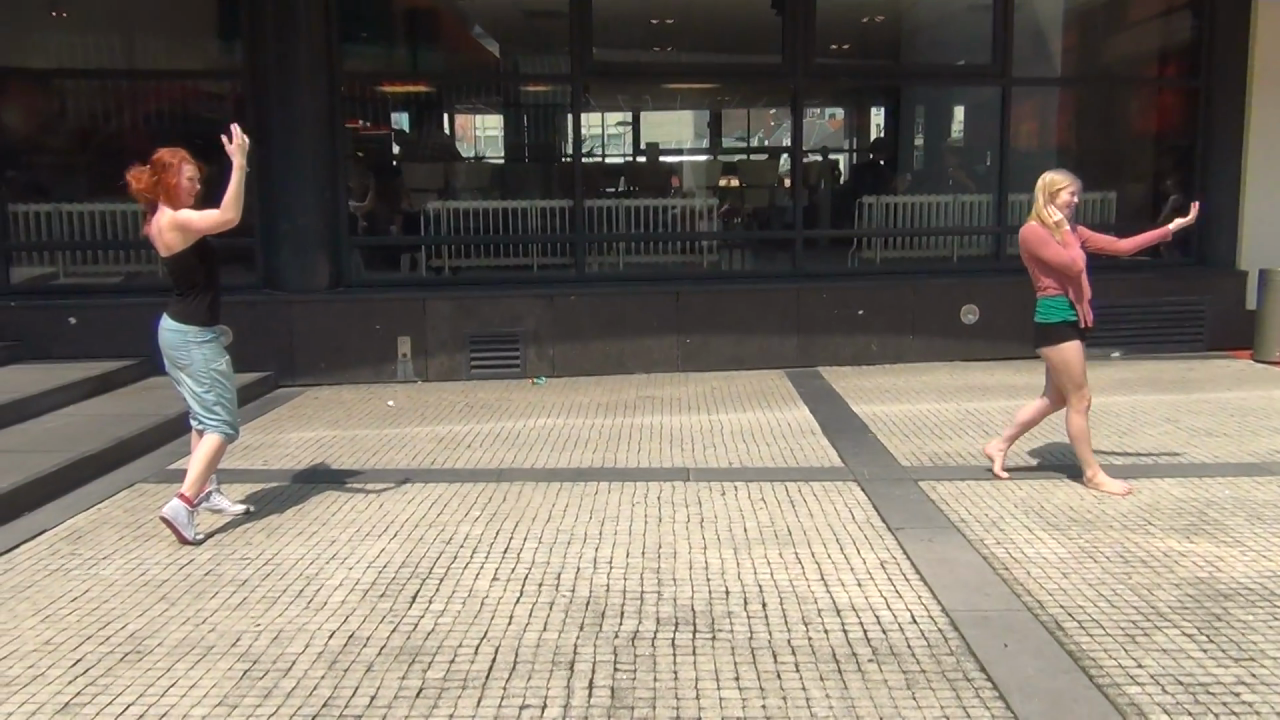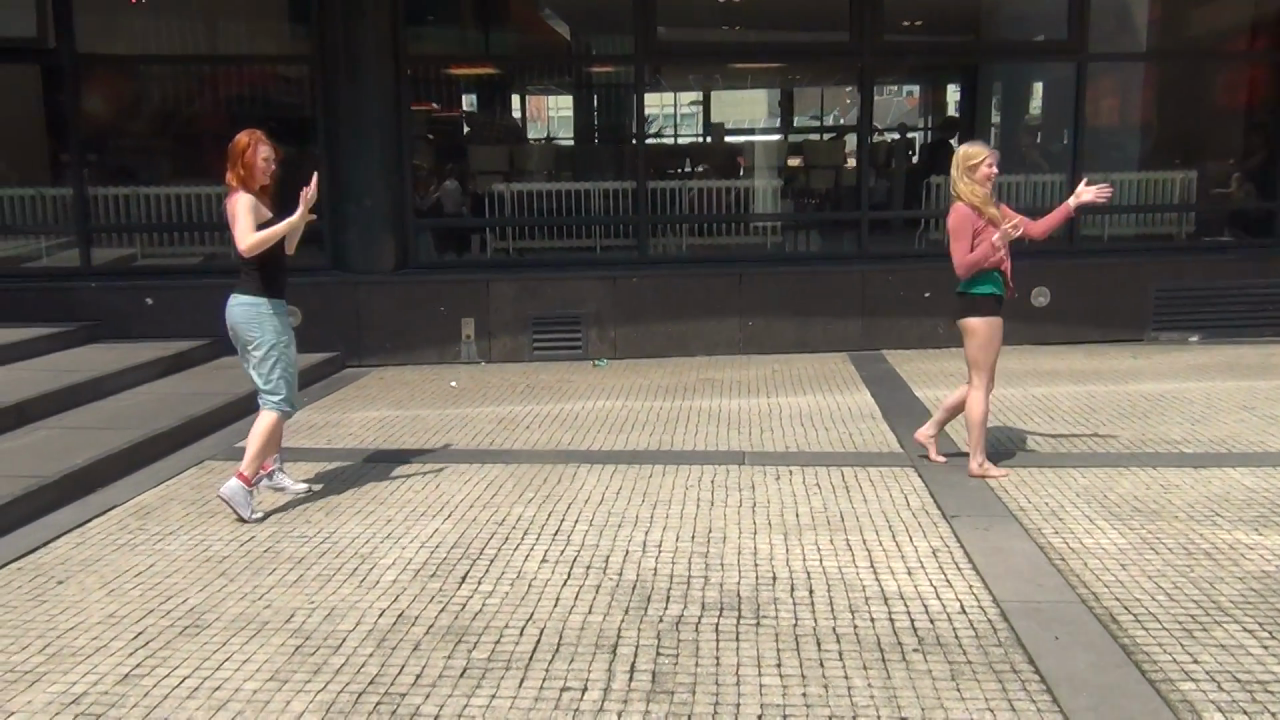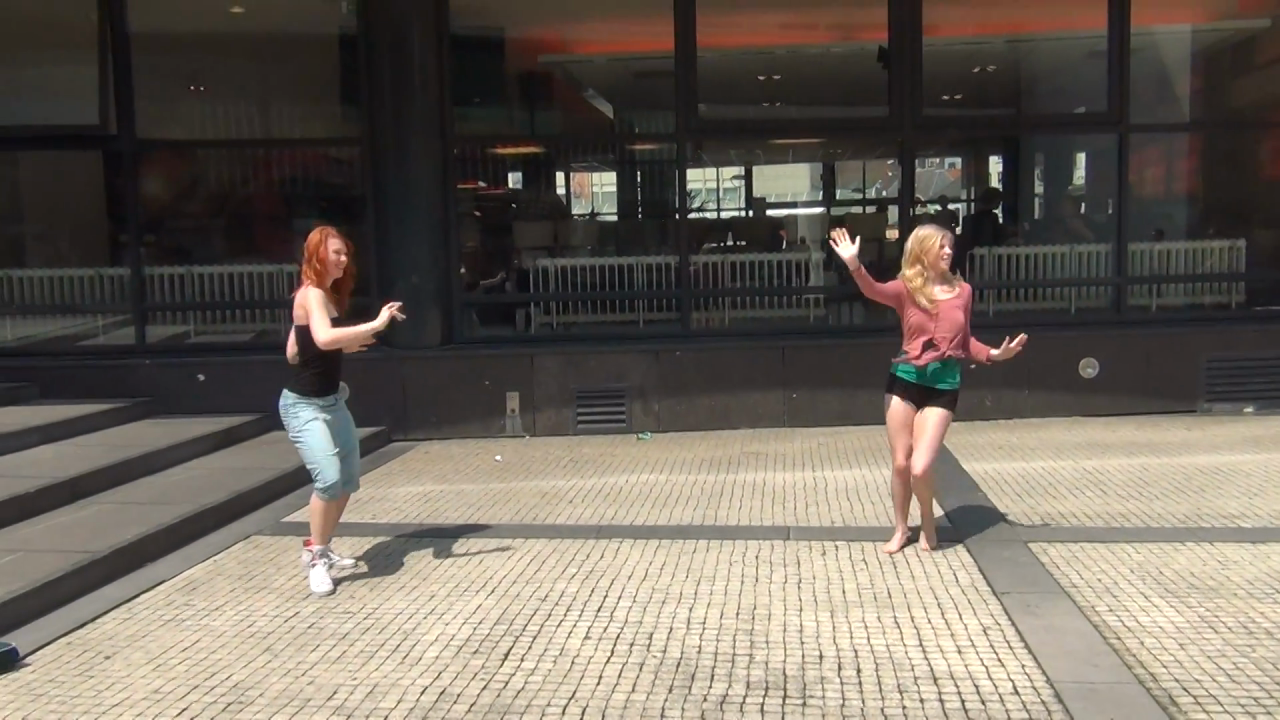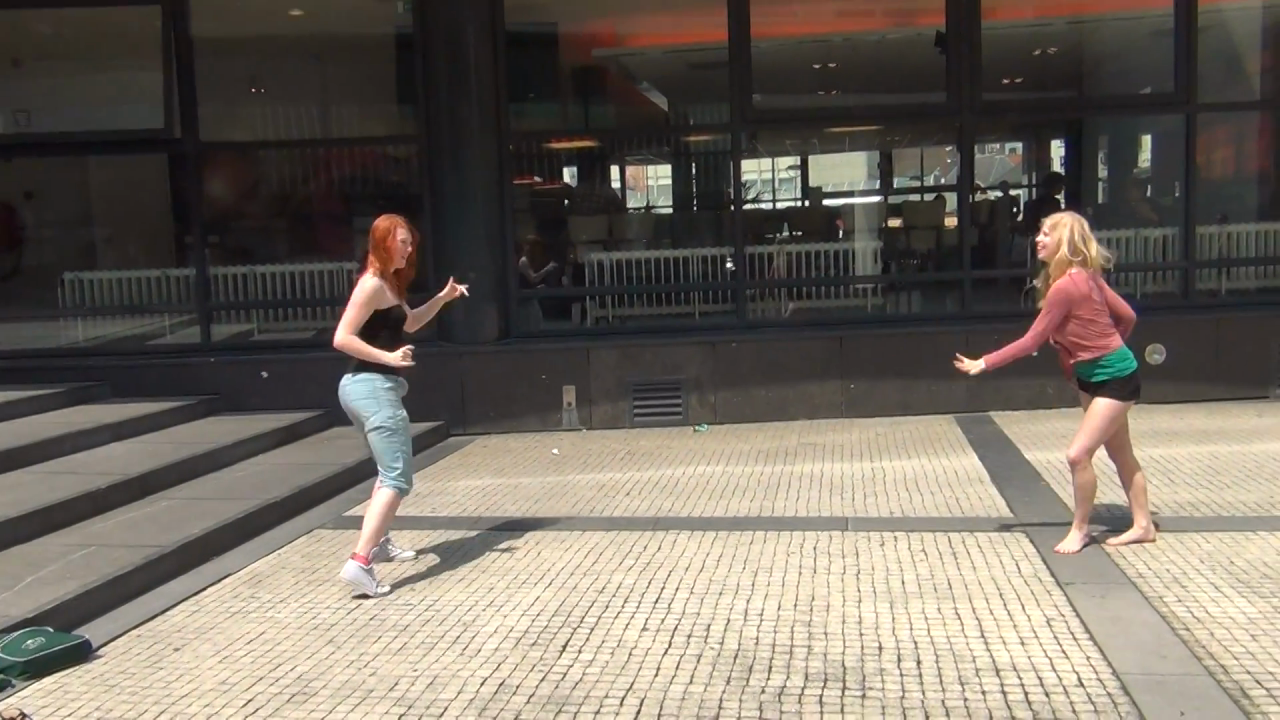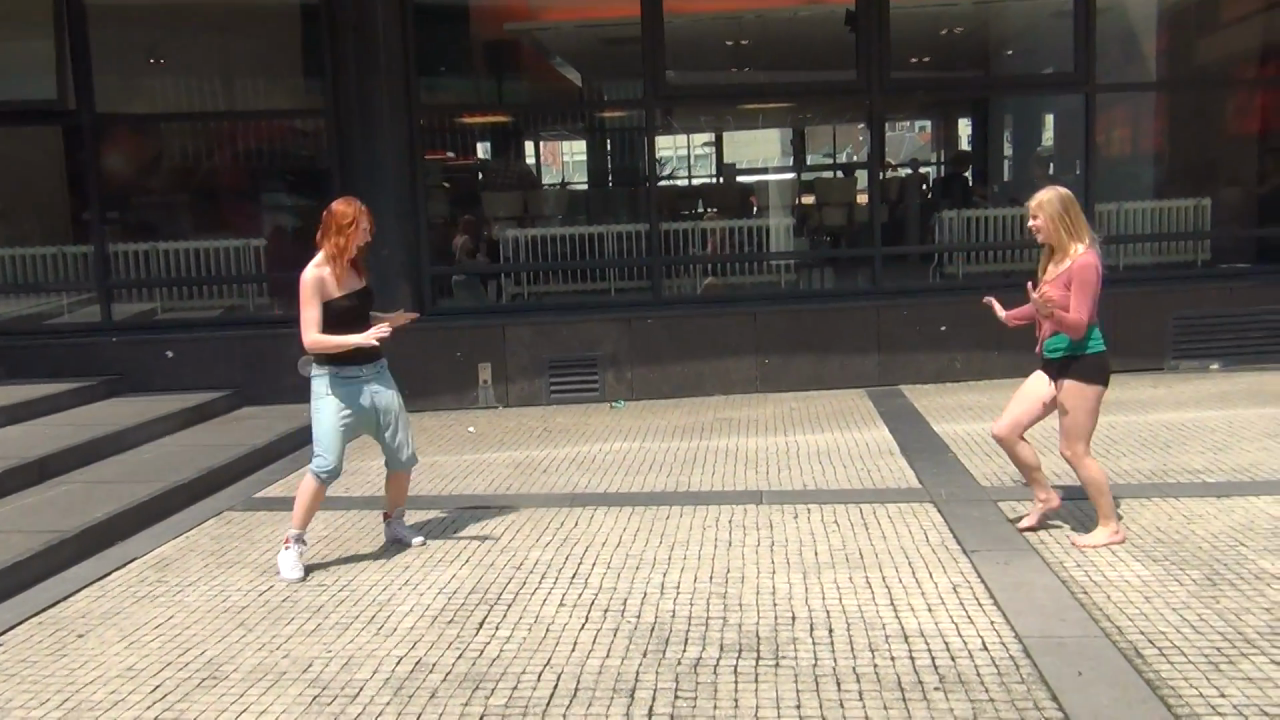
dt=1s
person 1, frame 1
left shoulder: (162, 219)
right shoulder: (176, 220)
right elbow: (229, 217)
right wrist: (239, 163)
left hip: (178, 328)
right hip: (194, 335)
left knee: (203, 416)
right knee: (221, 423)
left ankle: (204, 490)
right ankle: (182, 504)
person 1, frame 2
left shoulder: (256, 199)
right shoulder: (242, 200)
left elbow: (286, 249)
right elbow: (247, 245)
left wrist: (300, 215)
right wrist: (293, 219)
left hip: (256, 308)
right hip: (258, 309)
left knee: (274, 393)
right knee: (280, 399)
left ankle: (269, 469)
right ankle: (240, 483)
person 1, frame 3
left shoulder: (329, 294)
right shoulder: (311, 295)
right elbow: (324, 339)
left wrist: (351, 344)
right wrist: (376, 324)
left hip: (330, 401)
right hip: (303, 404)
left knee: (346, 478)
right knee: (329, 478)
left ankle: (318, 549)
right ankle: (316, 557)
person 1, frame 4
left shoulder: (389, 282)
right shoulder: (372, 284)
left elbow: (405, 324)
right elbow: (342, 338)
left wrist: (442, 298)
right wrist: (389, 358)
left hip: (363, 387)
right hip: (373, 388)
left knee: (390, 471)
right knee: (397, 477)
left ankle: (378, 542)
right ankle: (359, 562)
person 1, frame 5
left shoulder: (355, 267)
right shoulder: (314, 276)
right elbow: (311, 340)
left wrist: (386, 320)
right wrist: (360, 338)
left hip: (376, 375)
right hip: (333, 381)
left knee: (401, 456)
right knee: (325, 464)
left ankle: (394, 523)
right ankle: (292, 545)
person 2, frame 1
left shoulder: (1072, 231)
right shoulder: (1032, 232)
left elbow: (1121, 246)
right elbow: (1074, 265)
left wrist: (1172, 227)
right wrist: (1064, 230)
left hip: (1071, 320)
right hip: (1055, 321)
left knee: (1056, 398)
right knee: (1079, 400)
left ankle: (998, 446)
right ankle: (1093, 474)
person 2, frame 2
left shoulder: (990, 207)
right shoulder: (961, 212)
left elbow: (1035, 230)
right elbow: (963, 268)
left wrist: (1074, 202)
right wrist: (996, 241)
left hip: (988, 298)
right hip: (978, 298)
left knee: (979, 382)
right knee: (981, 382)
left ankle: (930, 430)
right ankle: (978, 461)
person 2, frame 3
left shoulder: (962, 291)
right shoulder: (905, 288)
right elbow: (874, 291)
left wrist: (995, 354)
right wrist: (854, 265)
left hip: (942, 388)
right hip: (906, 382)
left knee: (920, 469)
right knee: (900, 464)
left ankle: (928, 522)
right ankle: (900, 529)
person 2, frame 4
left shoulder: (1065, 286)
right shoulder: (1086, 278)
left elbow: (1031, 341)
right elbow: (1128, 316)
left wrist: (984, 363)
left hip: (1114, 378)
right hip: (1095, 374)
left knee: (1078, 455)
right knee: (1120, 454)
left ankle: (1079, 528)
right ankle: (1142, 525)
person 2, frame 5
left shoulder: (1083, 262)
right shoulder: (1053, 259)
left elbow: (1078, 324)
left wrist: (1050, 313)
right wrist: (1008, 316)
left hip: (1082, 363)
right hip: (1053, 364)
left knee: (1075, 450)
right knee: (1003, 431)
left ankle: (1110, 526)
right ankle: (1044, 496)
